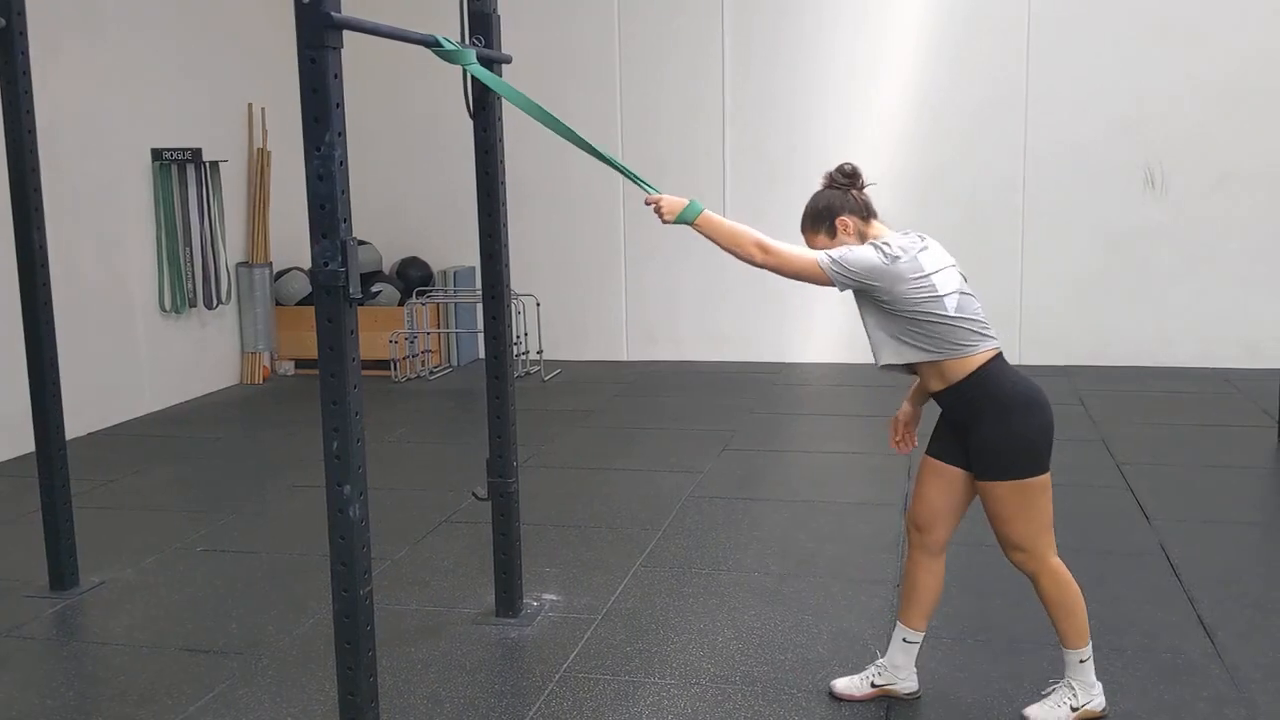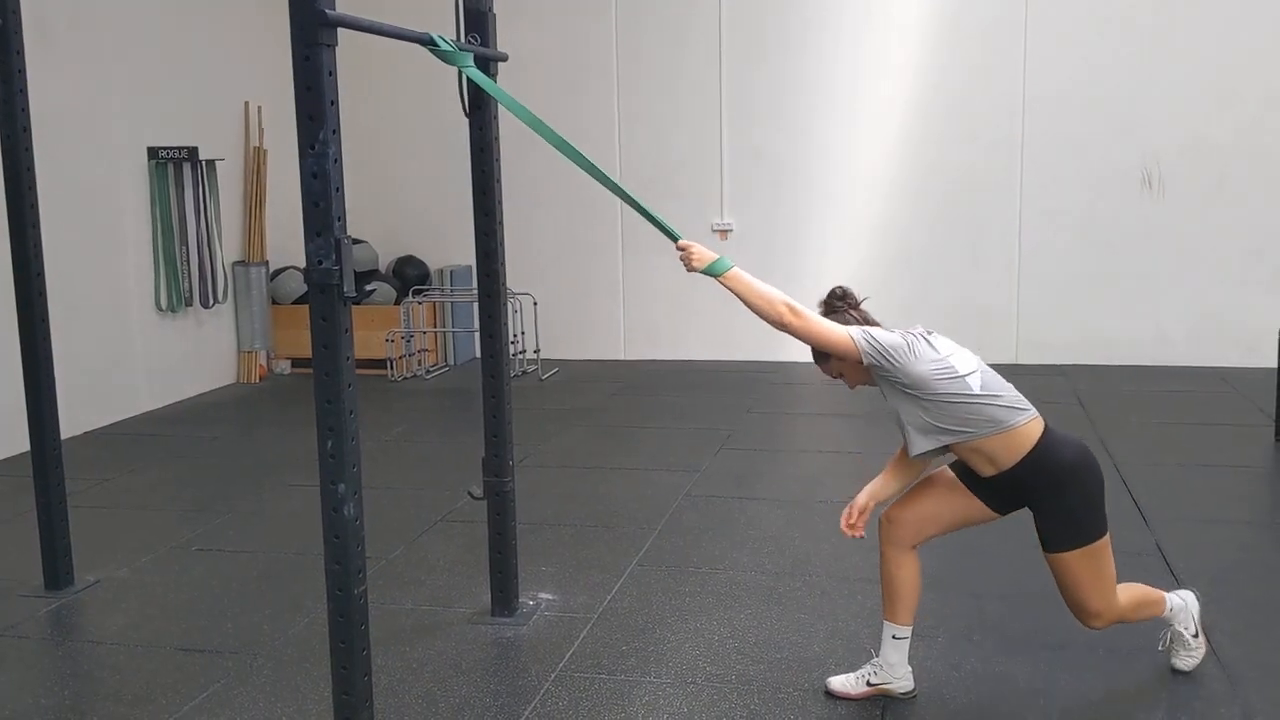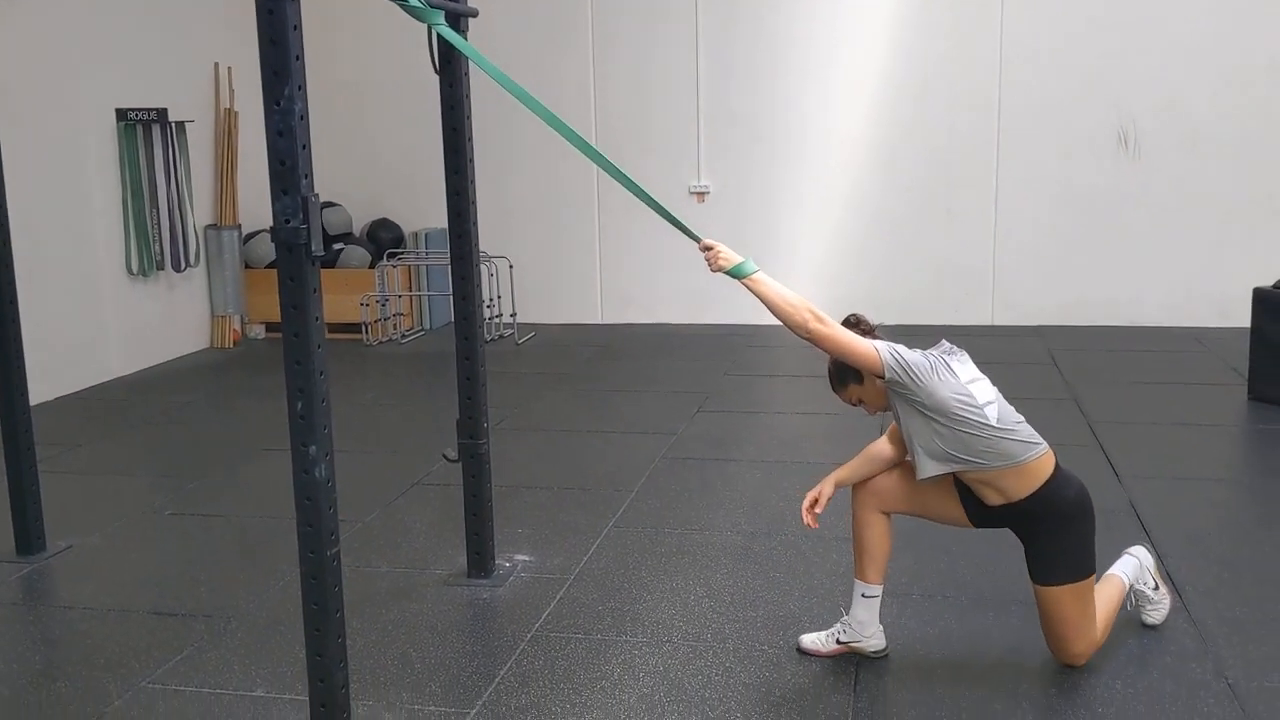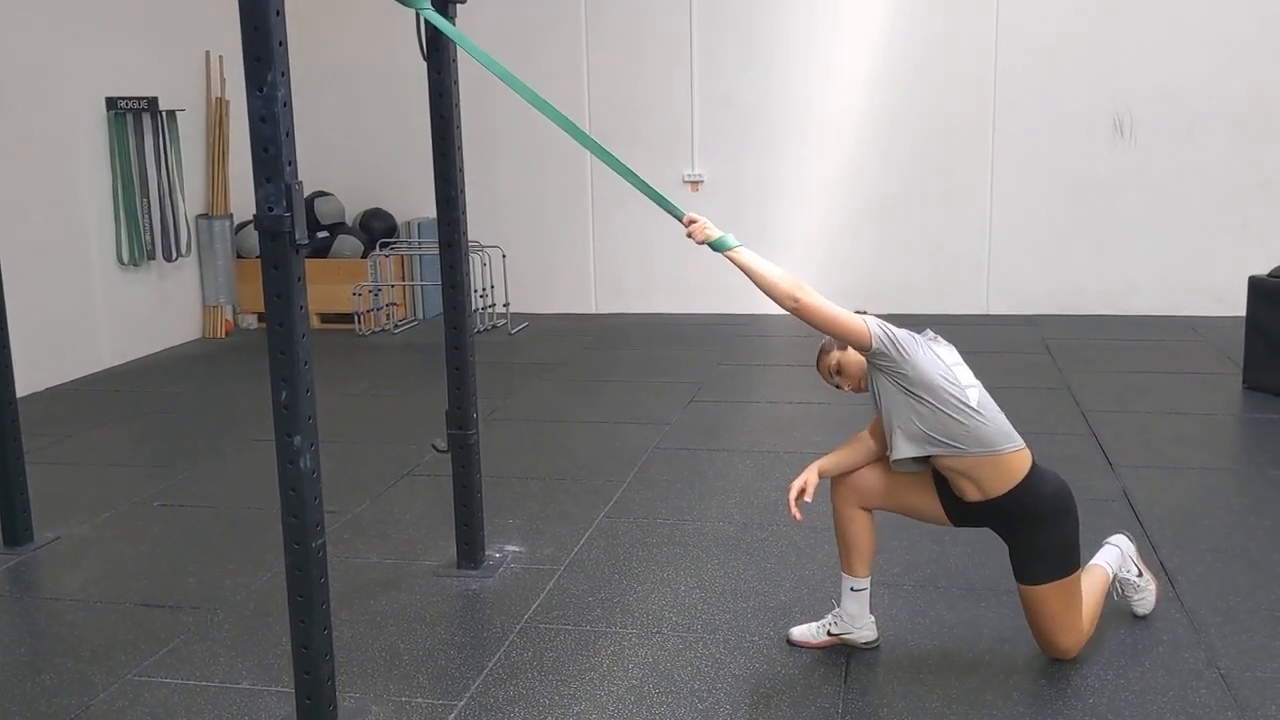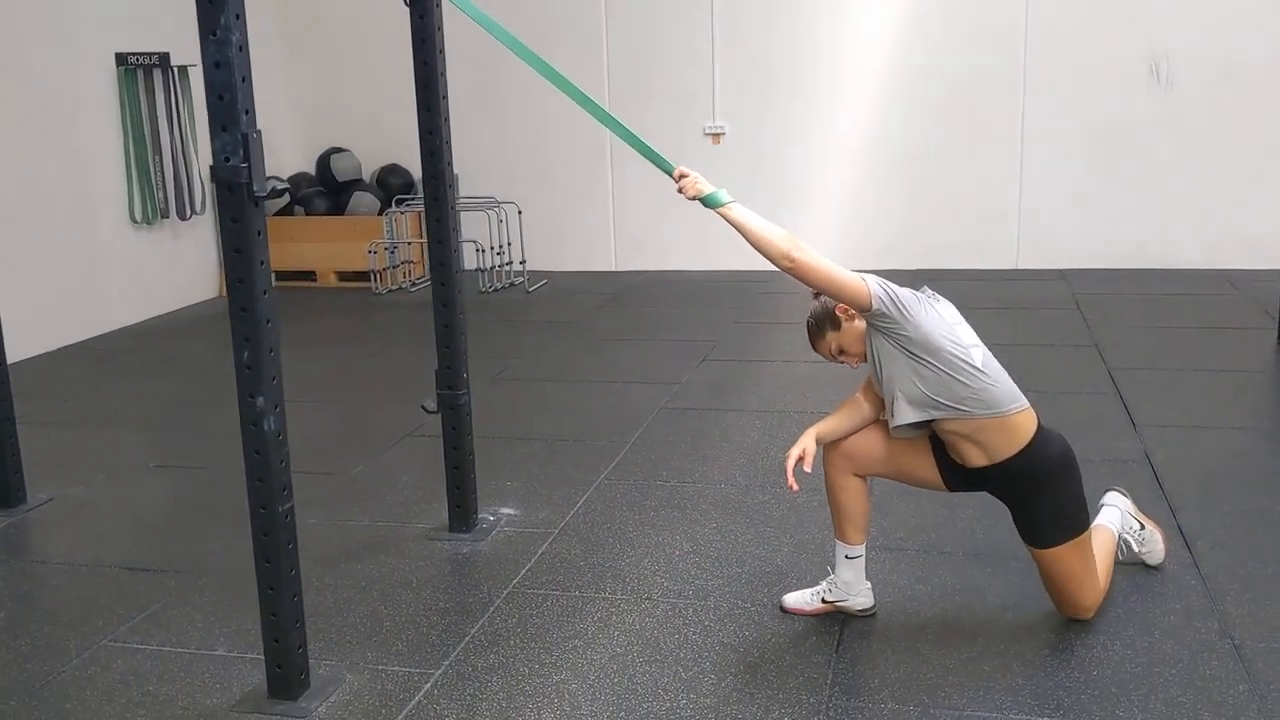
dt=1s
person 1, frame 1
left shoulder: (878, 263)
right shoulder: (909, 247)
left elbow: (766, 254)
left wrist: (692, 213)
right wrist: (914, 401)
left hip: (1006, 412)
right hip: (965, 413)
left knee: (1029, 553)
right knee: (926, 533)
right ankle: (897, 672)
person 1, frame 2
left shoulder: (895, 351)
right shoulder: (903, 365)
left elbow: (792, 317)
right elbow: (916, 454)
left wrist: (719, 267)
right wrist: (867, 498)
left hip: (1058, 475)
right hip: (1003, 471)
left knee: (1095, 610)
right knee: (897, 527)
left ankle: (1176, 607)
right ankle: (892, 670)
person 1, frame 3
left shoulder: (916, 371)
right shoulder: (916, 380)
left elbow: (813, 325)
right elbow: (895, 445)
left wrist: (743, 269)
right wrist: (833, 479)
left hip: (1053, 508)
right hip: (990, 494)
left knee: (1073, 652)
right knee: (871, 490)
left ankle: (1131, 570)
right ankle: (863, 629)
person 1, frame 4
left shoulder: (897, 351)
right shoulder: (892, 379)
left elbow: (798, 299)
right elbow: (876, 441)
left wrist: (725, 243)
right wrist: (817, 469)
left hip: (1033, 507)
right hip: (967, 494)
left knee: (1063, 646)
right knee: (849, 485)
left ankle: (1113, 561)
right ankle: (854, 622)
person 1, frame 5
left shoulder: (896, 310)
right shoulder: (885, 337)
left elbow: (792, 257)
right elbow: (870, 402)
left wrist: (717, 199)
right wrist: (813, 434)
left hip: (1035, 467)
right hip: (964, 458)
left knee: (1080, 606)
right knee: (842, 453)
left ankle: (1115, 519)
right ankle: (850, 589)
